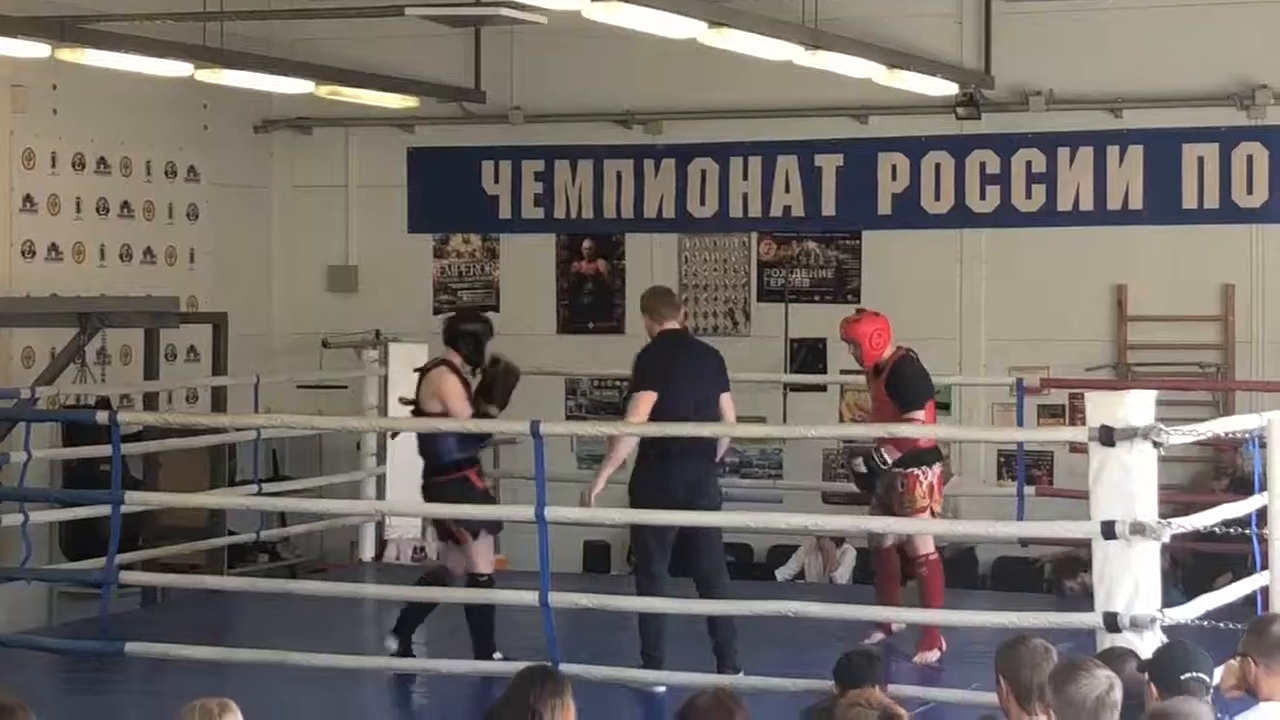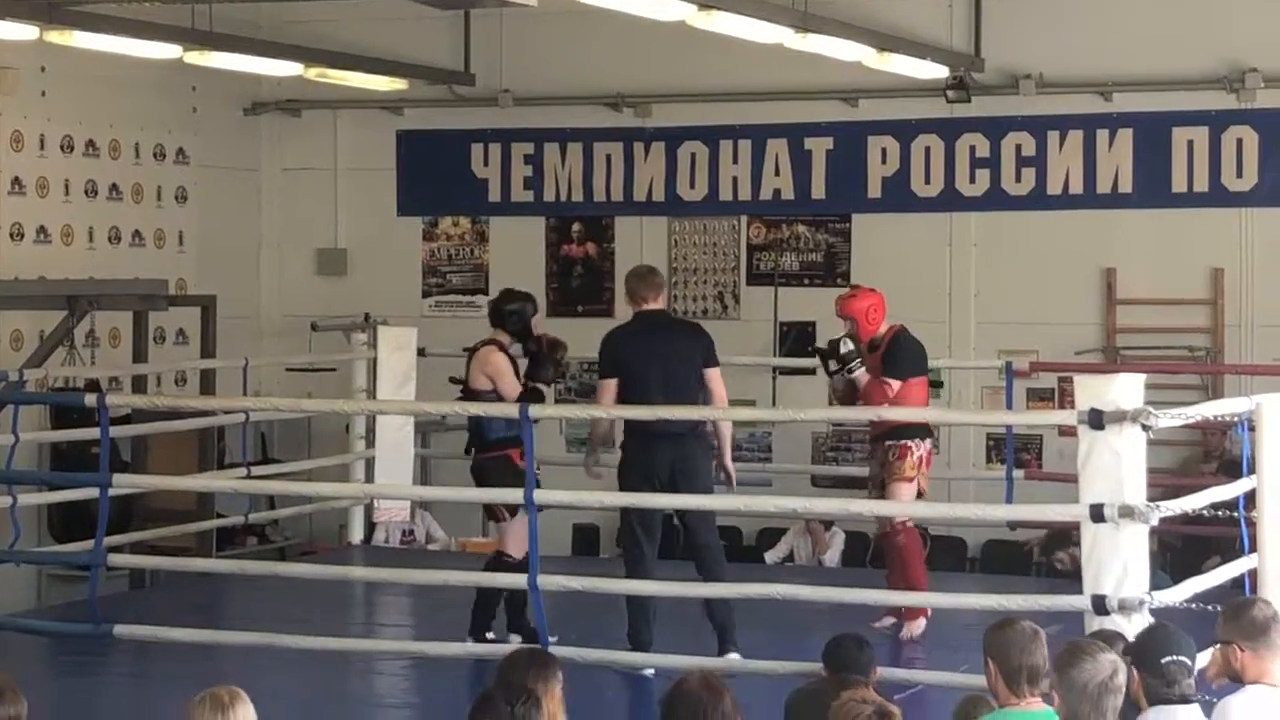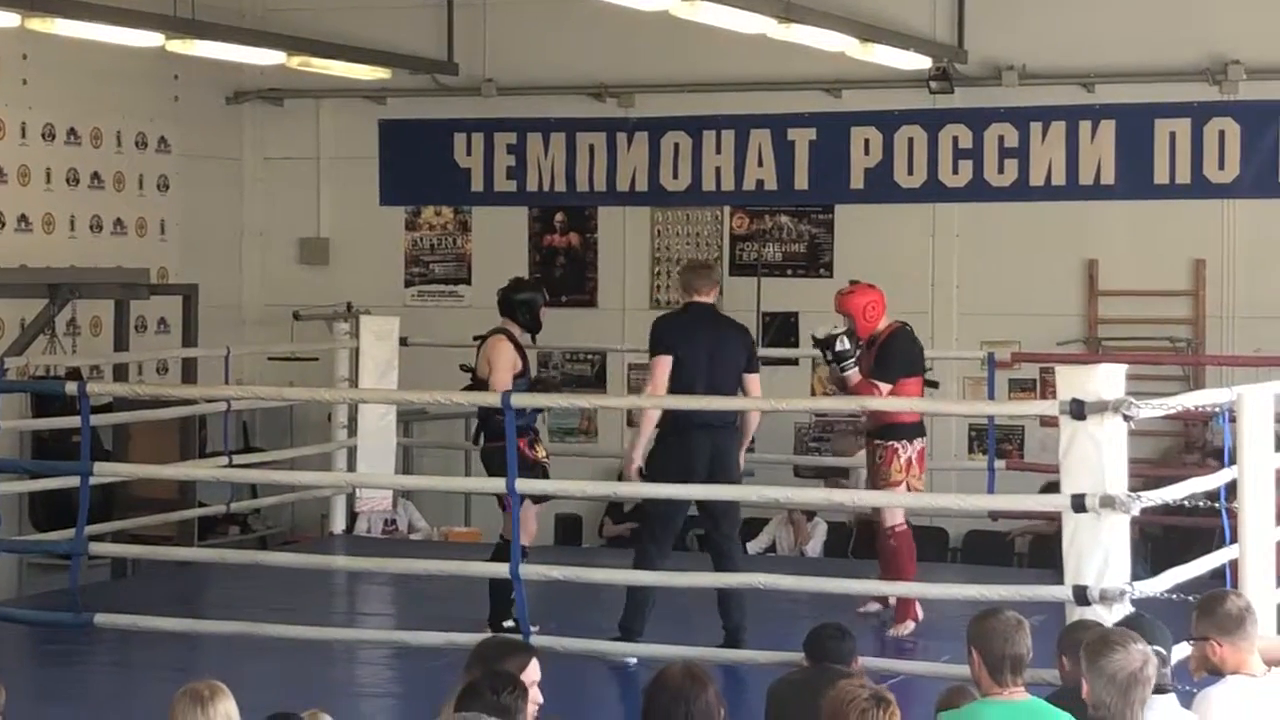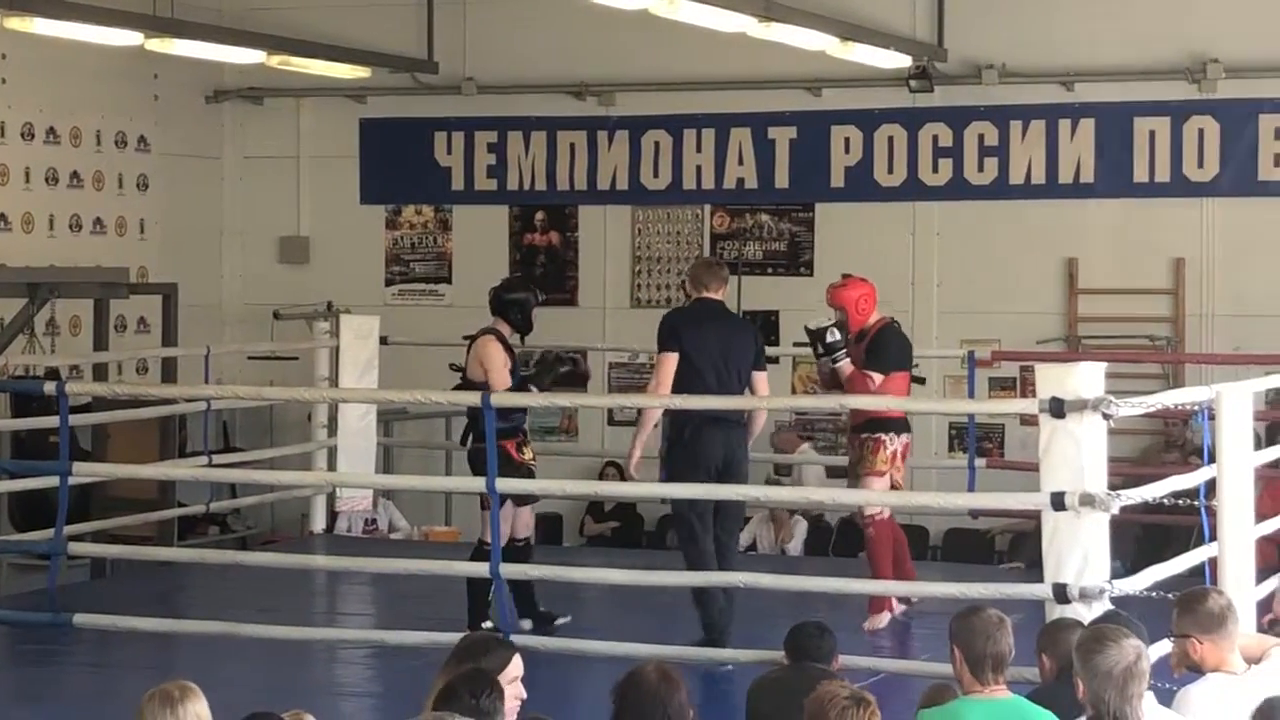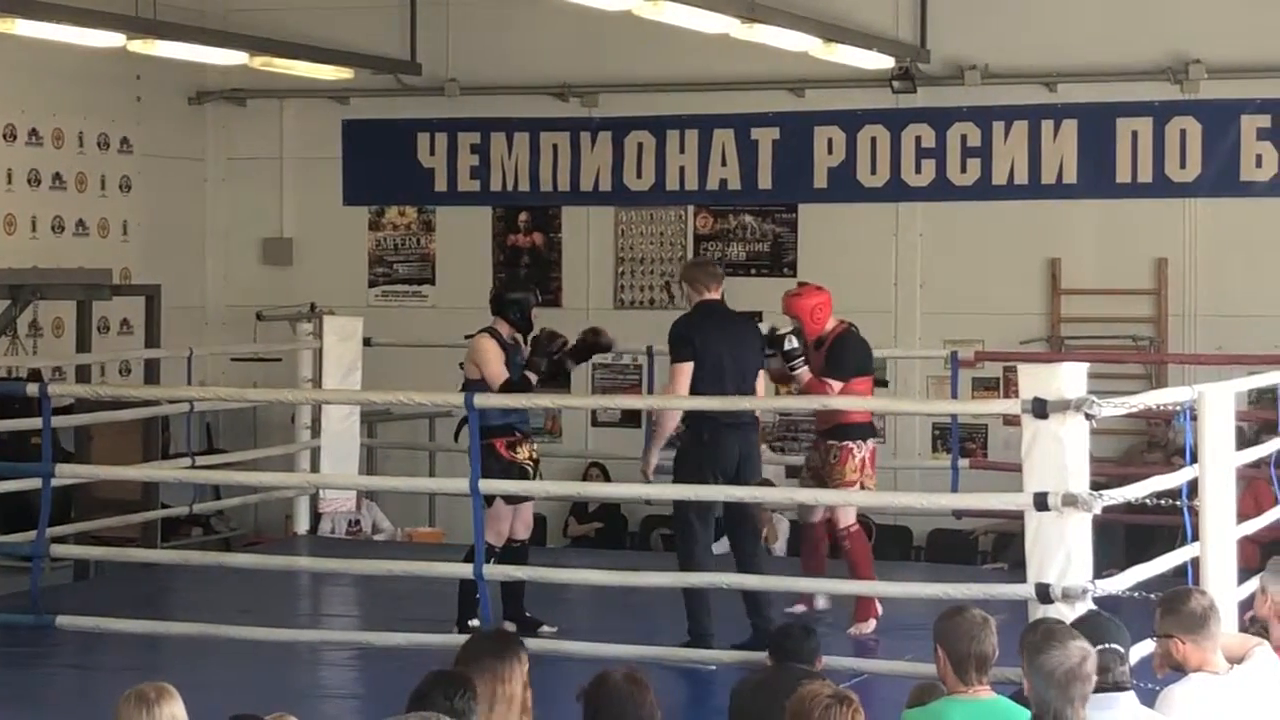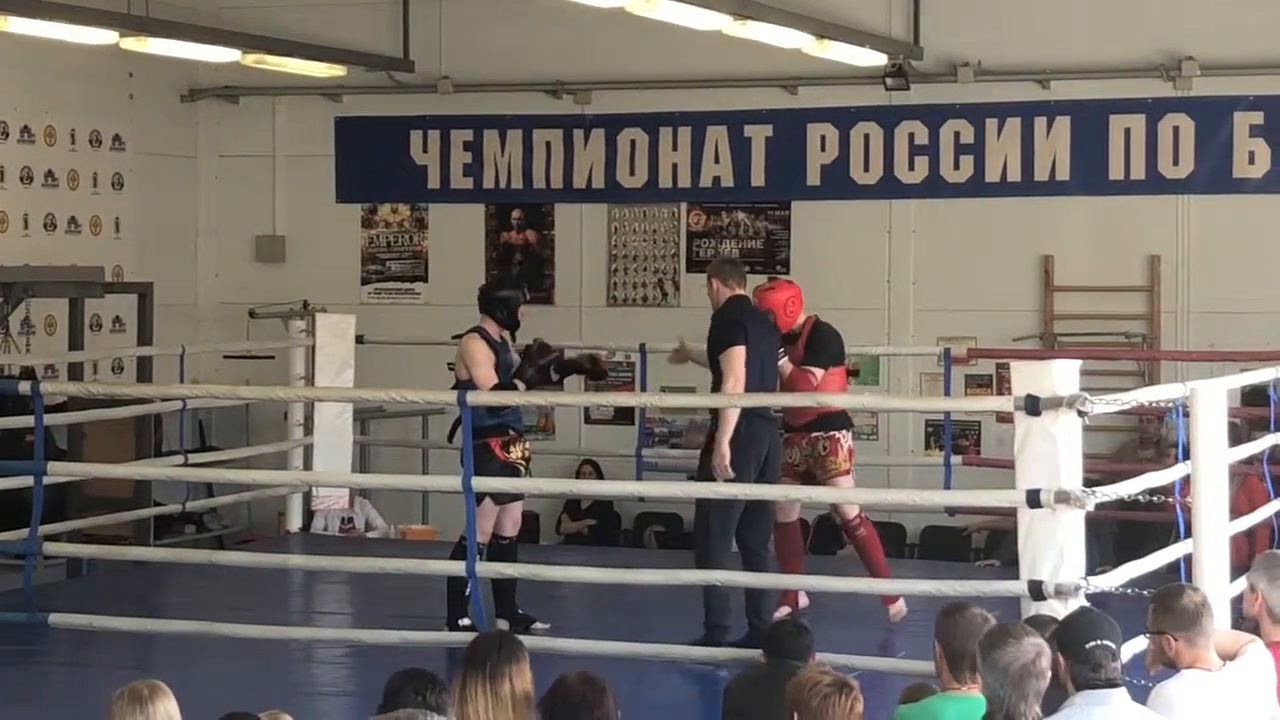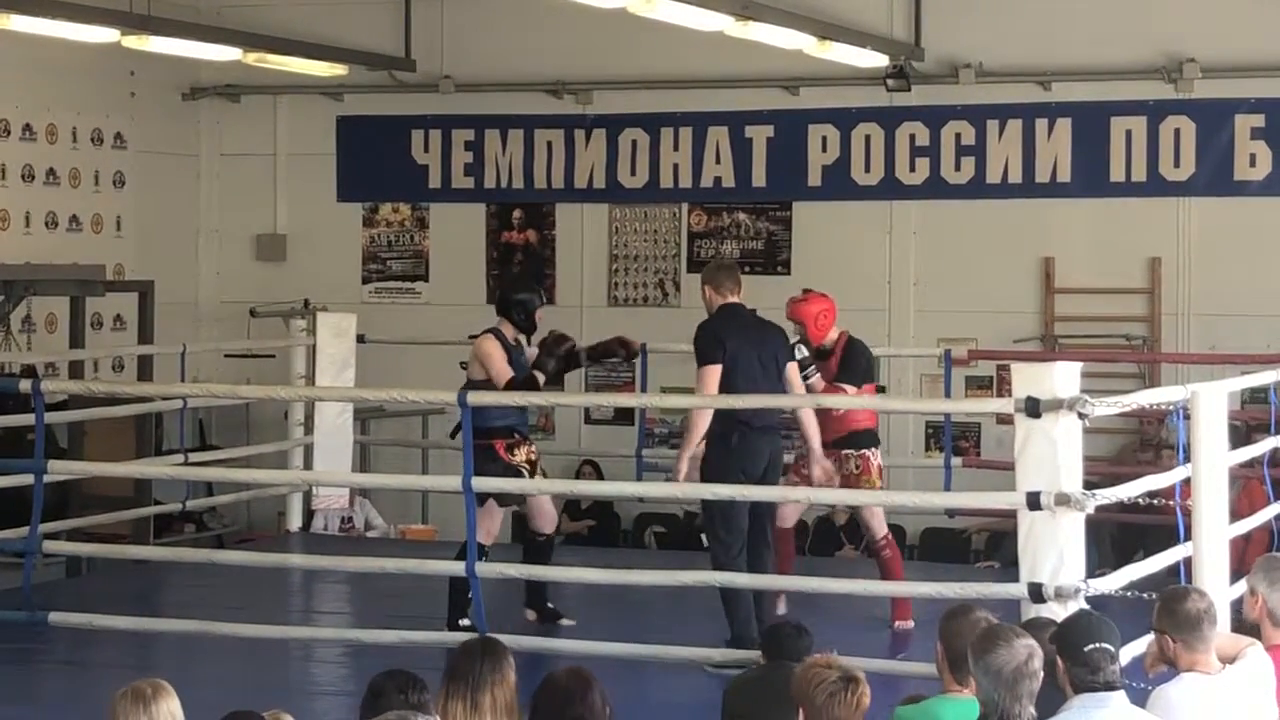
dt=0.5s
person 1, frame 1
left shoulder: (653, 355)
right shoulder: (711, 356)
left elbow: (636, 422)
right elbow: (728, 420)
left wrist: (602, 476)
left hip: (660, 470)
right hip: (702, 470)
left knee: (651, 570)
right knee: (712, 569)
left ankle: (653, 666)
right ankle: (729, 663)
person 1, frame 2
left shoulder: (617, 340)
right shoulder: (694, 334)
left elbow: (605, 409)
right elbow: (719, 399)
left wrist: (593, 455)
right wrist: (725, 454)
left hip: (643, 453)
right hip: (690, 451)
left knee: (640, 555)
right knee: (706, 546)
left ankle: (641, 649)
right ankle: (727, 641)
person 1, frame 3
left shoulder: (668, 326)
right shoulder: (739, 333)
left elbow: (657, 390)
right elbow: (754, 403)
left wrist: (636, 450)
right wrist: (740, 449)
left hip: (679, 441)
right hip: (723, 444)
left knee: (654, 543)
right knee: (726, 543)
left ankle: (630, 635)
right ankle: (735, 638)
person 1, frame 4
left shoulder: (677, 321)
right shoulder: (747, 330)
left elbow: (661, 387)
right elbow: (762, 402)
left wrist: (637, 443)
left hip: (692, 437)
right hip: (733, 439)
left knee: (697, 539)
right knee: (725, 541)
left ankle: (717, 637)
right ankle: (720, 632)
person 1, frame 5
left shoulder: (687, 326)
right shoulder: (749, 327)
left elbow: (678, 396)
left wrist: (653, 449)
left hip: (705, 440)
right hip: (746, 440)
left knee: (695, 540)
right knee: (747, 537)
left ankle: (701, 641)
right ankle: (763, 632)
person 1, frame 6
left shoulder: (727, 317)
right shoulder: (763, 321)
left elbow: (734, 381)
left wrist: (721, 441)
right wrist: (697, 358)
left hip: (740, 433)
right hip: (768, 433)
left knee: (713, 536)
right knee: (755, 539)
left ankle: (716, 633)
right ankle: (760, 632)
person 1, frame 7
left shoulder: (712, 329)
right shoulder: (772, 331)
left elbow: (707, 398)
right elbow: (799, 396)
left wrist: (685, 456)
right wrist: (816, 454)
left hip: (731, 445)
right hip: (769, 444)
left knee: (727, 547)
right knee: (758, 543)
left ankle: (745, 644)
right ankle: (764, 636)
person 2, frame 1
left shoulder: (445, 373)
right shoulder: (446, 378)
right elbow: (476, 432)
left wrist: (487, 389)
right wrist: (496, 398)
left hip: (451, 480)
right hip: (456, 482)
left knee: (452, 566)
right knee: (481, 568)
left ankle: (401, 638)
right ankle: (486, 655)
person 2, frame 2
left shoulder: (495, 353)
right shoulder: (493, 356)
left elbow: (514, 401)
right elbow: (523, 406)
left wrist: (538, 368)
right wrist: (544, 373)
left hip: (505, 459)
right hip: (502, 461)
left knee: (520, 545)
right knee: (512, 550)
left ankle: (519, 627)
right ankle: (479, 631)
person 2, frame 3
left shoulder: (504, 343)
right shoulder: (502, 346)
right elbow: (500, 405)
left wrist: (535, 393)
right wrist: (535, 398)
left hip: (516, 448)
right hip: (510, 449)
left knee: (514, 536)
right knee: (521, 538)
left ankle: (502, 615)
right ankle: (500, 621)
person 2, frame 4
left shoulder: (498, 343)
right shoulder: (489, 344)
right elbow: (510, 401)
left wrist: (554, 372)
right wrist: (543, 377)
left hip: (511, 449)
right hip: (497, 450)
left knee: (522, 532)
right knee: (495, 538)
left ankle: (530, 612)
right ankle: (478, 621)
person 2, frame 5
left shoulder: (513, 343)
right shoulder: (484, 343)
left elbow: (552, 369)
right elbow: (511, 392)
left wrist: (585, 348)
right wrist: (537, 359)
left hip: (519, 447)
right hip: (497, 450)
left knee: (521, 533)
right knee: (495, 537)
left ankle: (515, 615)
right ankle: (466, 618)
person 2, frame 6
left shoulder: (501, 340)
right shoulder: (474, 344)
left elbow: (525, 380)
right elbow: (493, 396)
left wrist: (572, 365)
right wrist: (528, 369)
left hip: (510, 447)
right hip: (488, 448)
left knee: (507, 533)
right knee: (481, 534)
left ankle: (508, 613)
right ankle: (457, 618)
person 2, frame 7
left shoulder: (517, 343)
right shoulder: (488, 345)
left elbow: (556, 365)
right elbow: (515, 391)
left wrist: (602, 351)
right wrist: (547, 359)
left hip: (519, 447)
right hip: (493, 450)
left knee: (545, 522)
right knee: (484, 536)
left ankle: (538, 603)
right ankle: (457, 618)
person 3, frame 1
left shoulder: (905, 370)
right shoulder: (878, 370)
left wrist: (875, 460)
right wrist: (869, 459)
left hip: (916, 466)
right hip: (893, 468)
left knee: (920, 548)
right knee: (880, 541)
left ankle: (932, 636)
right ankle: (889, 618)
person 3, frame 2
left shoulder: (902, 345)
right shoulder: (868, 348)
left elbow: (880, 397)
right elbow: (845, 400)
left wrist: (853, 363)
right wrist: (835, 367)
left hip: (909, 440)
right hip: (883, 442)
left knee: (898, 519)
right knee: (886, 526)
left ankle: (919, 603)
right ankle: (900, 603)
person 3, frame 3
left shoulder: (898, 343)
right shoulder: (873, 342)
left elbow: (871, 396)
right elbow: (852, 388)
left wrist: (846, 361)
right wrist: (834, 358)
left hip: (900, 439)
right hip: (881, 437)
left knee: (892, 520)
right knee: (882, 518)
left ankle: (908, 607)
person 3, frame 4
left shoulder: (888, 337)
right shoulder: (858, 337)
left elbow: (864, 388)
right elbow: (833, 385)
left wrist: (837, 353)
right wrist: (822, 351)
left hip: (885, 433)
right hip: (862, 433)
left knee: (871, 513)
right knee: (881, 516)
left ankle: (882, 602)
person 3, frame 5
left shoulder: (848, 343)
right shoulder: (820, 341)
left elbow: (823, 394)
right elbow: (804, 385)
left wrist: (796, 361)
right wrist: (778, 352)
left hip: (850, 439)
right hip: (827, 438)
left knee: (843, 522)
right knee: (810, 516)
left ankle: (867, 607)
right ankle: (813, 592)
person 3, frame 6
left shoulder: (823, 335)
right shoulder: (782, 340)
left elbow: (806, 385)
left wrist: (775, 356)
left hip: (829, 432)
right hip: (795, 434)
left knee: (848, 513)
right knee: (784, 514)
left ankle: (889, 591)
right ankle: (793, 593)
person 3, frame 7
left shoulder: (855, 352)
right shoulder: (812, 353)
left elbow: (837, 403)
left wrist: (807, 371)
left hip: (856, 450)
right hip: (818, 449)
left knee: (876, 530)
right knee: (780, 517)
left ankle: (901, 609)
right ankle: (777, 594)
